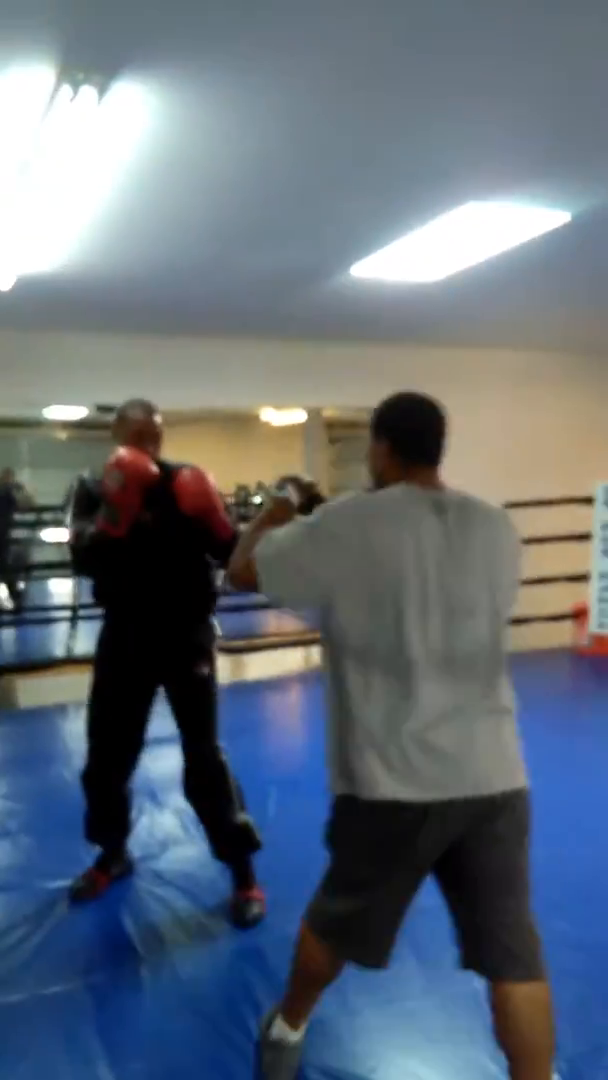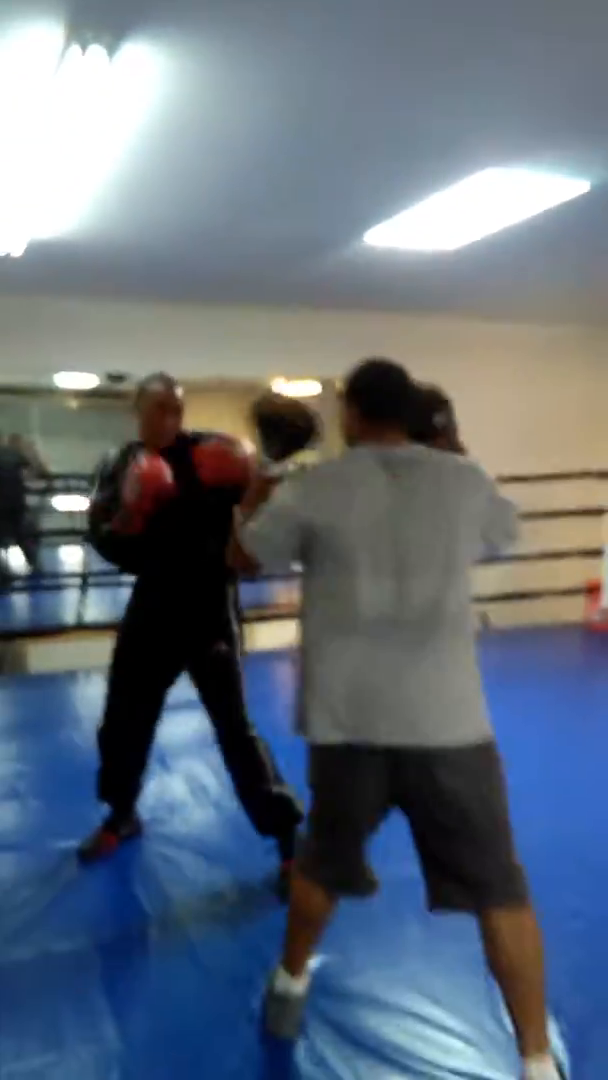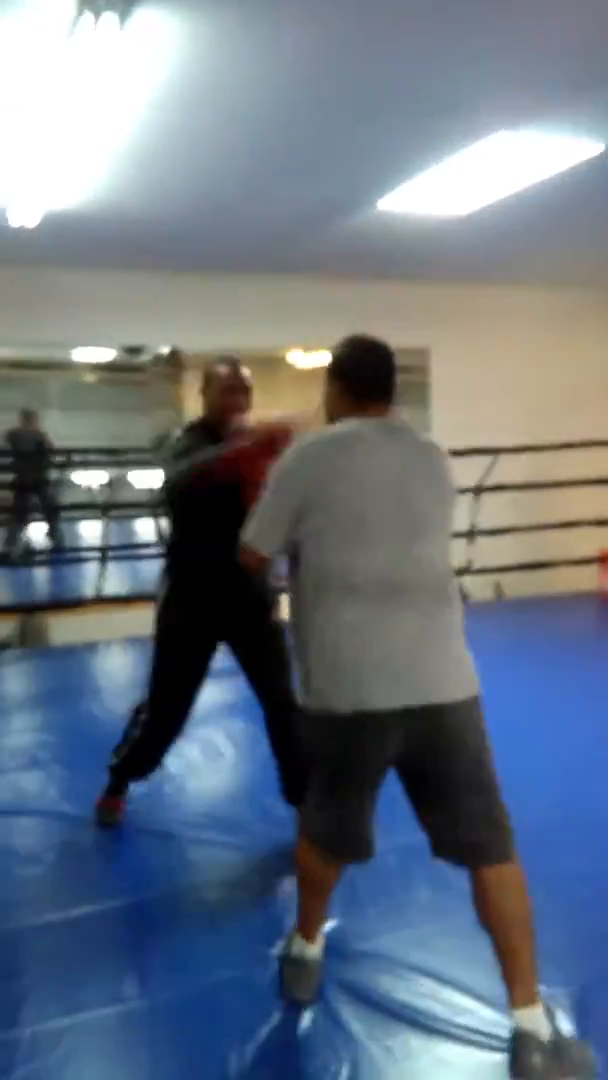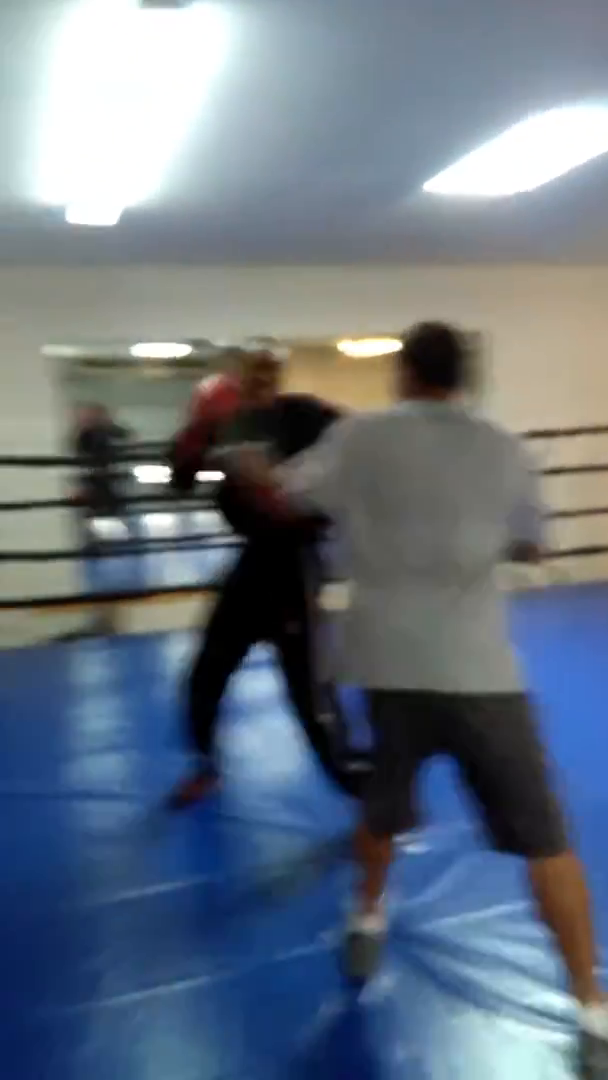
dt=0.2s
person 1, frame 1
left shoulder: (345, 525)
right shoulder: (497, 528)
left elbow: (242, 574)
left wrist: (268, 522)
left hip: (388, 774)
right hip: (490, 772)
left knee: (336, 919)
right knee: (513, 956)
person 1, frame 2
left shoulder: (316, 485)
right shoulder: (464, 479)
left elbow: (243, 555)
right elbow: (504, 533)
left wrist: (258, 494)
left hip: (350, 719)
right hip: (447, 721)
left knee: (321, 858)
right knee: (499, 888)
left ankle: (288, 989)
person 1, frame 3
left shoulder: (308, 458)
right shoulder: (432, 460)
left elbow: (252, 557)
left wrist: (265, 495)
left hip: (346, 684)
right hip: (440, 681)
left knee: (325, 826)
right knee: (489, 846)
left ankle: (303, 953)
person 1, frame 4
left shoulder: (368, 434)
right shoulder: (502, 451)
left elbow: (286, 494)
right elbow: (530, 547)
left wrist: (247, 464)
left hip: (395, 662)
right hip: (481, 670)
left knee: (384, 805)
right knee: (543, 834)
left ankle: (366, 928)
person 2, frame 1
left shoulder: (185, 481)
right shoulder: (93, 489)
left elbow: (228, 552)
right elbow: (85, 559)
left wrist: (213, 514)
right wrist: (116, 507)
left hip: (187, 631)
right hip: (126, 635)
left knee: (204, 756)
right knee: (106, 755)
left ankle: (243, 872)
right ankle: (112, 854)
person 2, frame 2
left shoulder: (208, 452)
right shoulder: (120, 466)
right elbow: (105, 541)
left wrist: (242, 472)
right wrist: (131, 512)
left hip: (208, 603)
right hip: (152, 604)
left knee: (233, 724)
right knee: (123, 720)
left ankle: (289, 837)
right ankle: (121, 815)
person 2, frame 3
right shoulder: (189, 441)
right elbow: (186, 482)
left hip: (246, 585)
right hip: (192, 585)
left knee: (281, 698)
right knee: (167, 704)
right ankle: (118, 782)
person 2, frame 4
left shoulder: (299, 414)
right shoulder: (231, 422)
right elbow: (180, 476)
right wrist: (197, 425)
left hip: (292, 560)
right hip: (255, 558)
left knee: (308, 691)
right knee: (207, 673)
right ankle: (205, 765)
